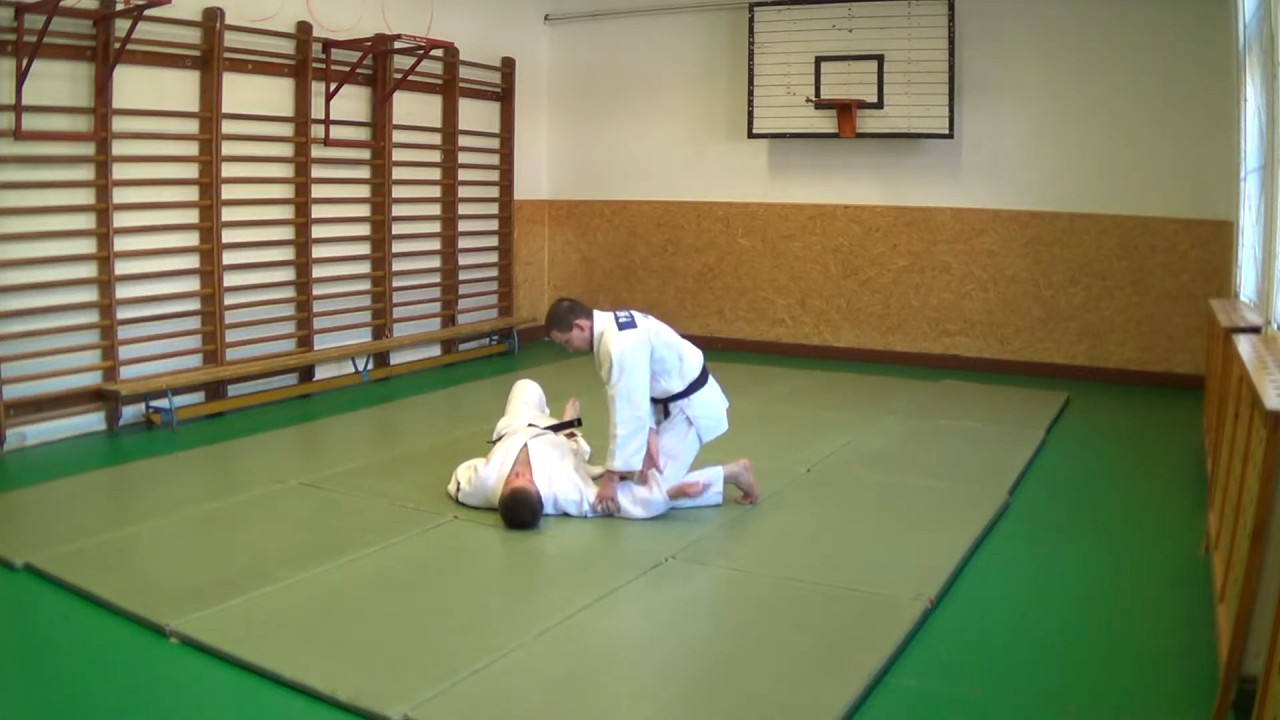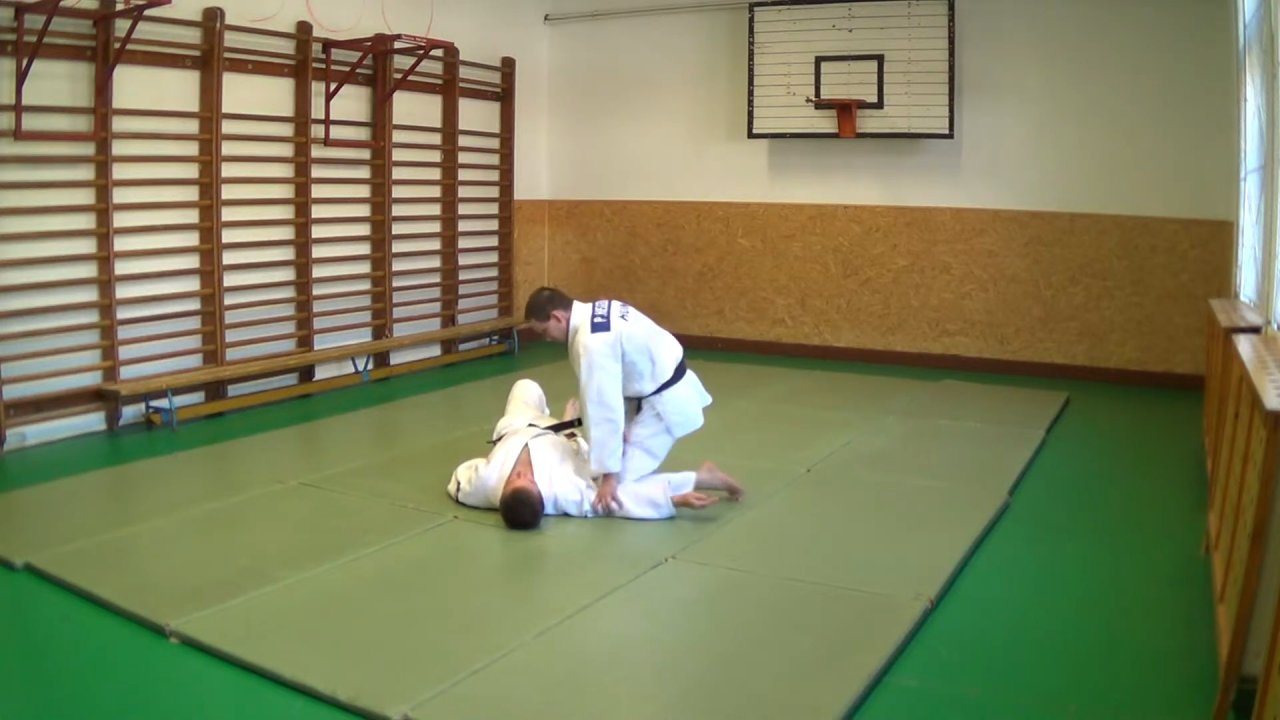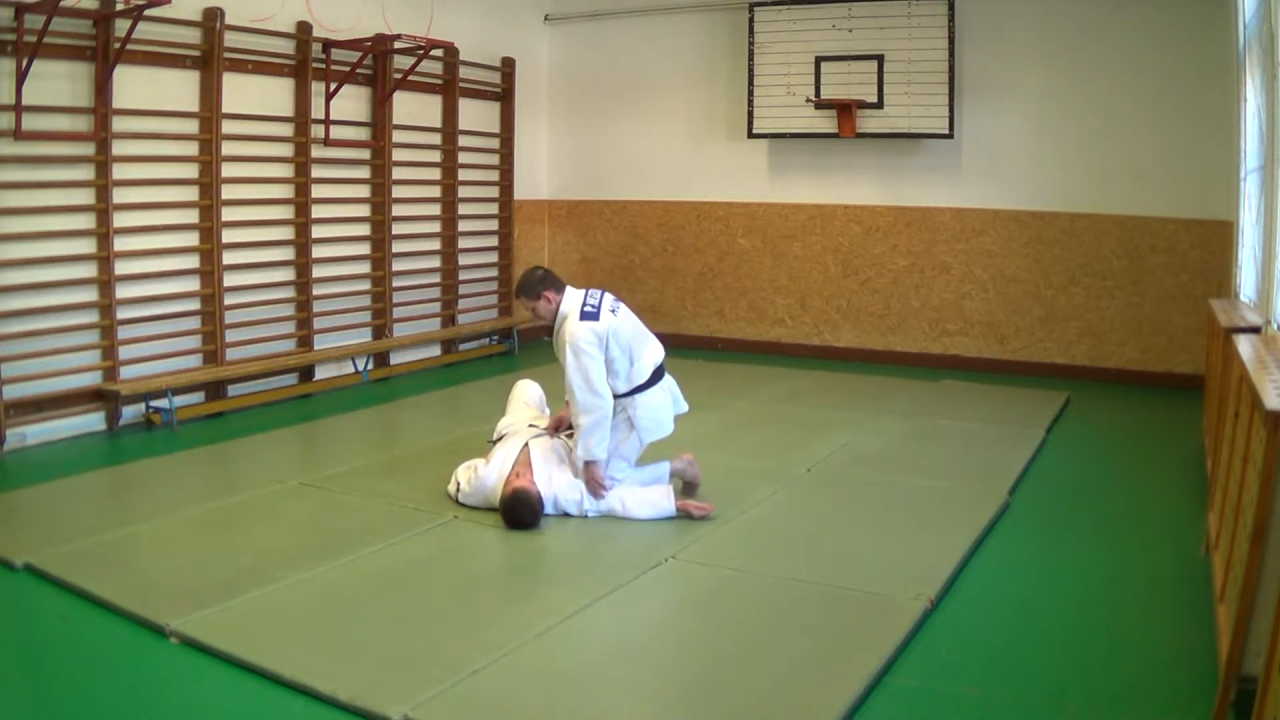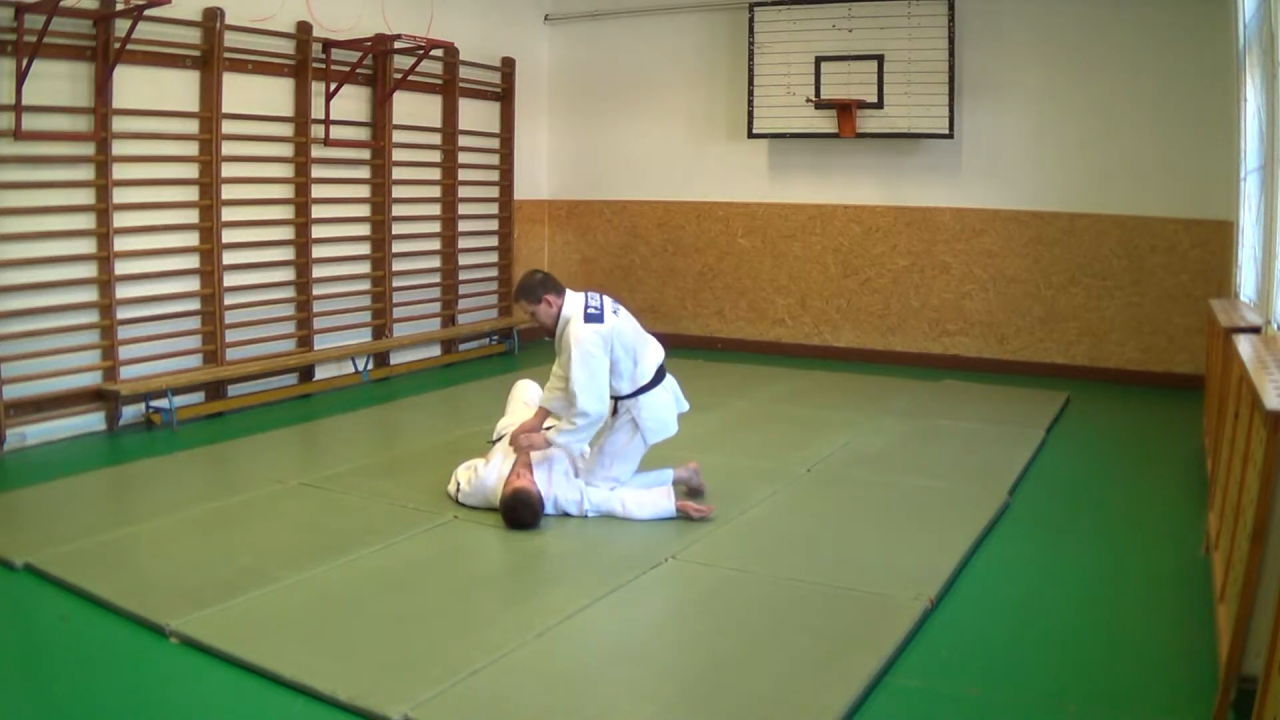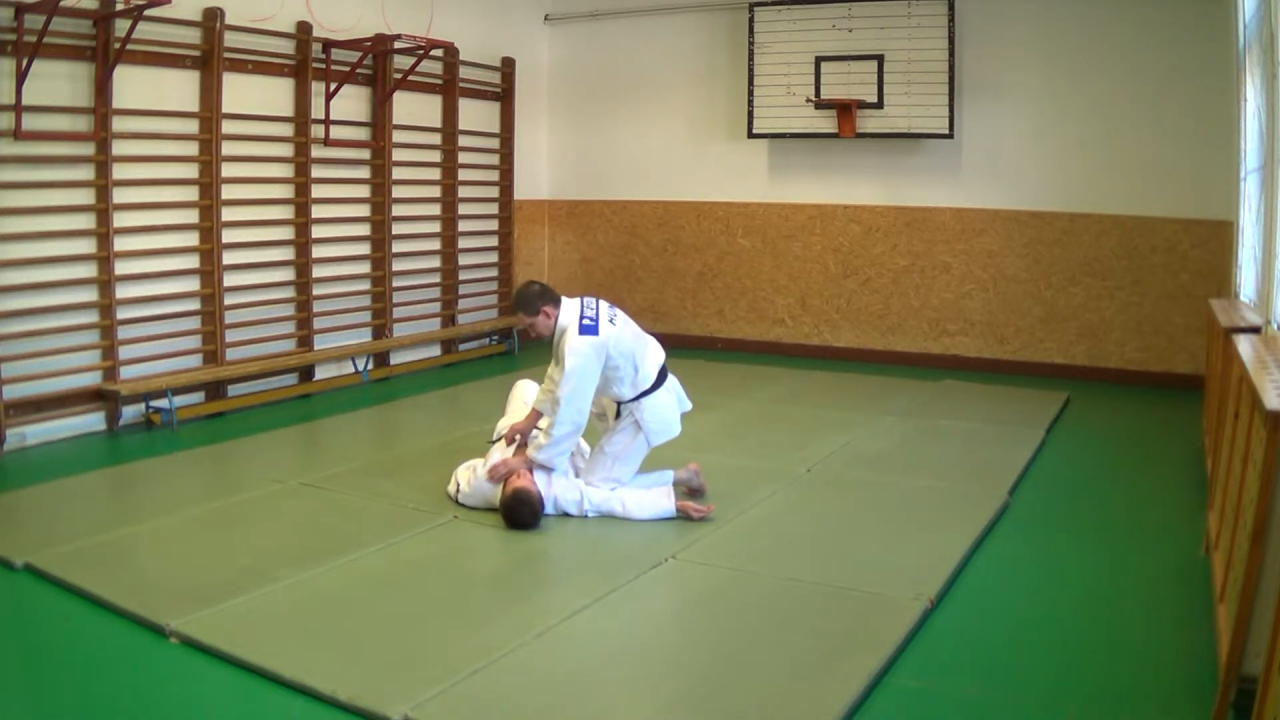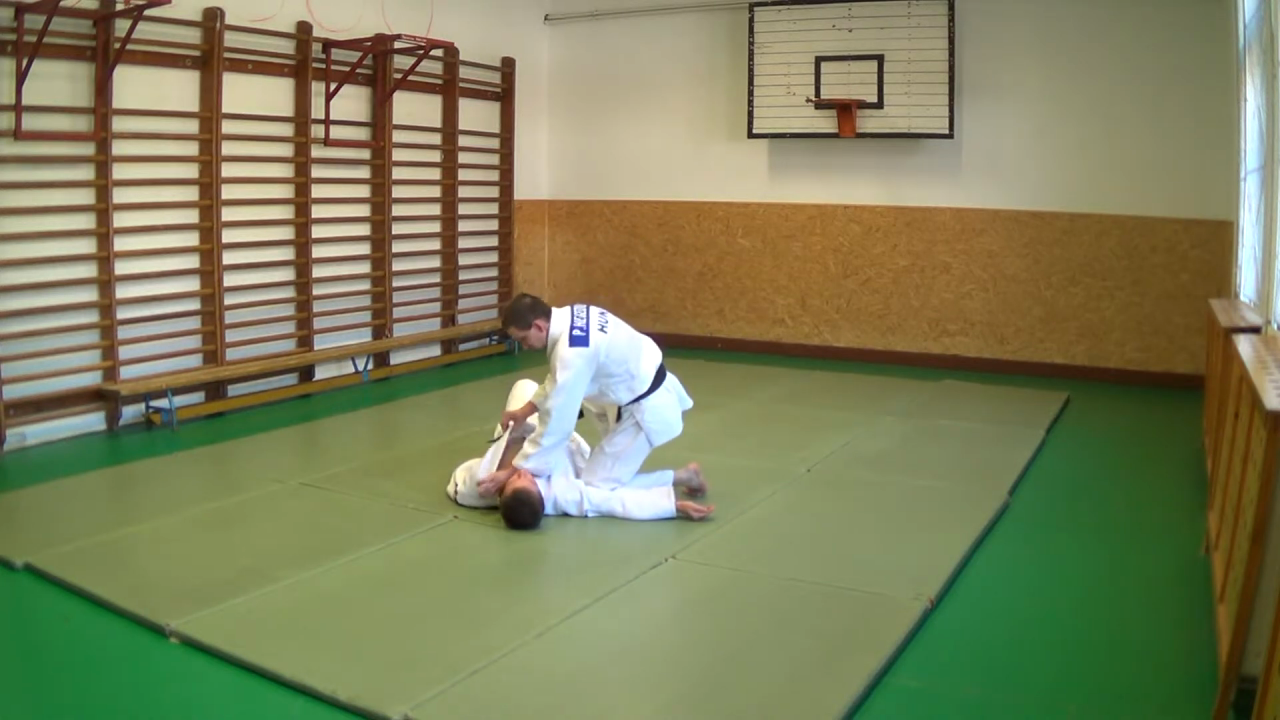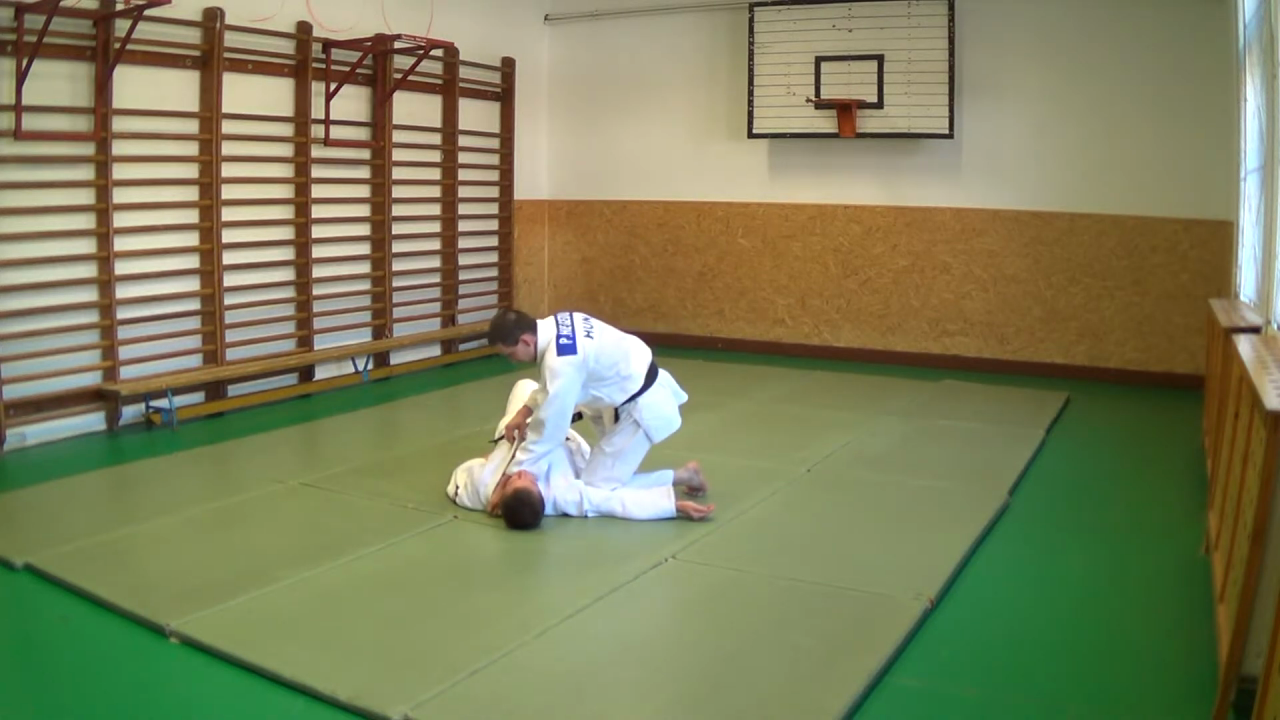
dt=0.3s
person 1, frame 1
left shoulder: (482, 486)
right shoulder: (562, 495)
left elbow: (459, 481)
right elbow: (622, 499)
right wrist: (673, 493)
left hip: (513, 436)
right hip: (555, 443)
left knee: (526, 387)
person 1, frame 2
left shoulder: (482, 485)
right shoulder: (564, 495)
left elbow: (458, 481)
right elbow: (620, 497)
right wrist: (677, 499)
right hip: (558, 443)
left knee: (525, 386)
person 1, frame 3
left shoulder: (482, 485)
right shoulder: (560, 495)
left elbow: (458, 482)
right elbow: (618, 499)
right wrist: (675, 504)
right hip: (559, 445)
left knee: (527, 387)
person 1, frame 4
left shoulder: (481, 486)
right shoulder: (559, 495)
left elbow: (458, 482)
right elbow: (618, 500)
right wrist: (676, 505)
left knee: (526, 386)
person 1, frame 5
left shoulder: (480, 489)
right shoulder: (559, 495)
left elbow: (458, 482)
right elbow: (618, 500)
right wrist: (677, 505)
left knee: (526, 386)
person 1, frame 6
left shoulder: (474, 490)
right shoulder: (558, 496)
left elbow: (458, 483)
right elbow: (618, 500)
right wrist: (676, 505)
left knee: (526, 386)
person 1, frame 7
left shoulder: (479, 490)
right shoulder: (559, 496)
left elbow: (458, 481)
right elbow: (618, 500)
right wrist: (677, 505)
left knee: (527, 386)
person 2, frame 1
left shoulder: (621, 344)
right shoulder: (611, 325)
left elbow: (628, 413)
right elbow: (636, 394)
left wrist: (611, 477)
right wrist: (650, 435)
left hip: (690, 406)
right hip: (672, 396)
person 2, frame 2
left shoulder: (591, 343)
right shoulder: (598, 309)
left elbow: (603, 410)
left wrist: (608, 477)
right wrist: (622, 424)
left hip: (665, 402)
right hip: (670, 387)
left knee: (624, 478)
person 2, frame 3
left shoulder: (577, 331)
right shoulder: (589, 298)
left elbow: (593, 401)
left wrist: (591, 462)
right wrist: (570, 407)
left hip: (639, 405)
right hip: (651, 392)
left knee: (601, 484)
left ankle: (675, 469)
person 2, frame 4
left shoulder: (584, 333)
right shoulder: (583, 303)
left elbow: (591, 406)
right elbow: (564, 373)
left wrist: (546, 439)
right wrist: (538, 419)
left hip: (642, 407)
right hip: (648, 395)
left knee: (597, 487)
person 2, frame 5
left shoulder: (580, 343)
right shoulder: (578, 308)
left elbow: (569, 415)
right elbow: (560, 376)
left wrist: (527, 460)
right wrist: (529, 421)
left hip: (646, 409)
right hip: (650, 396)
left knee: (597, 488)
person 2, frame 6
left shoulder: (571, 353)
right shoulder: (568, 315)
left elbow: (555, 424)
left wrist: (516, 471)
right wrist: (526, 409)
left hip: (648, 410)
right hip: (650, 391)
left knee: (596, 487)
person 2, frame 7
left shoulder: (561, 362)
right shoulder: (554, 324)
left elbow: (547, 430)
right wrist: (523, 415)
left hip: (644, 407)
left knee: (596, 488)
